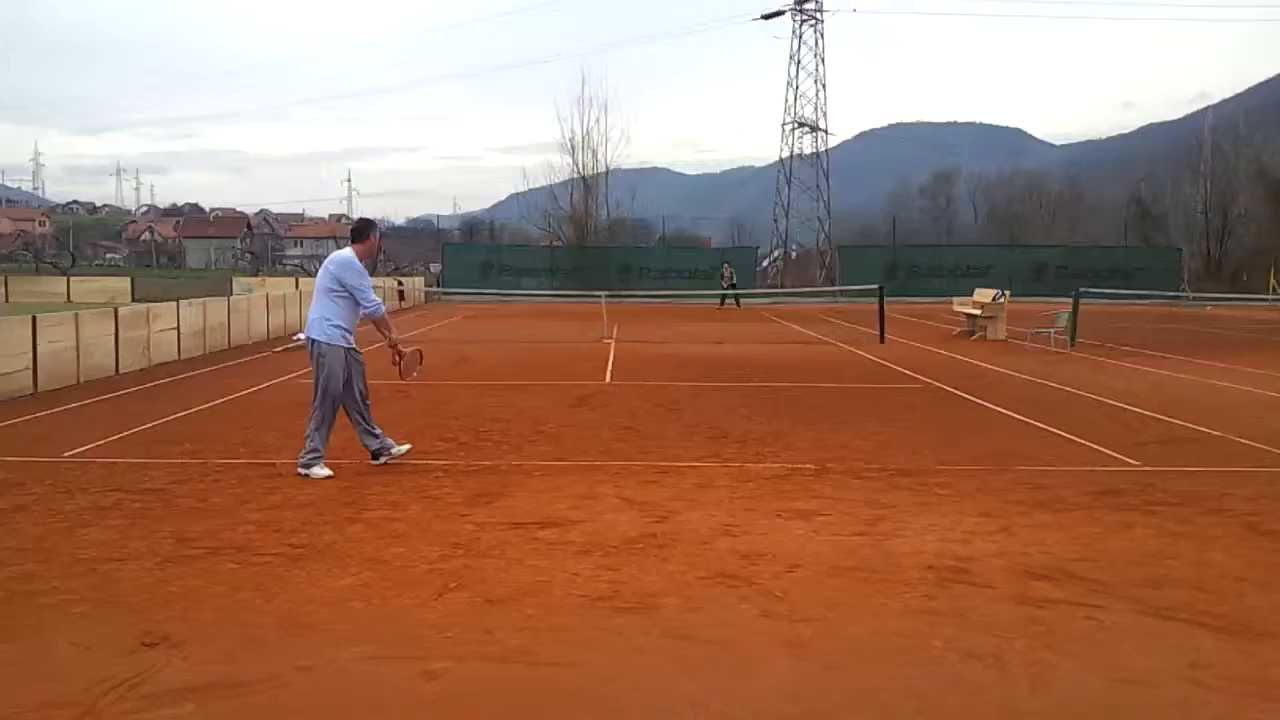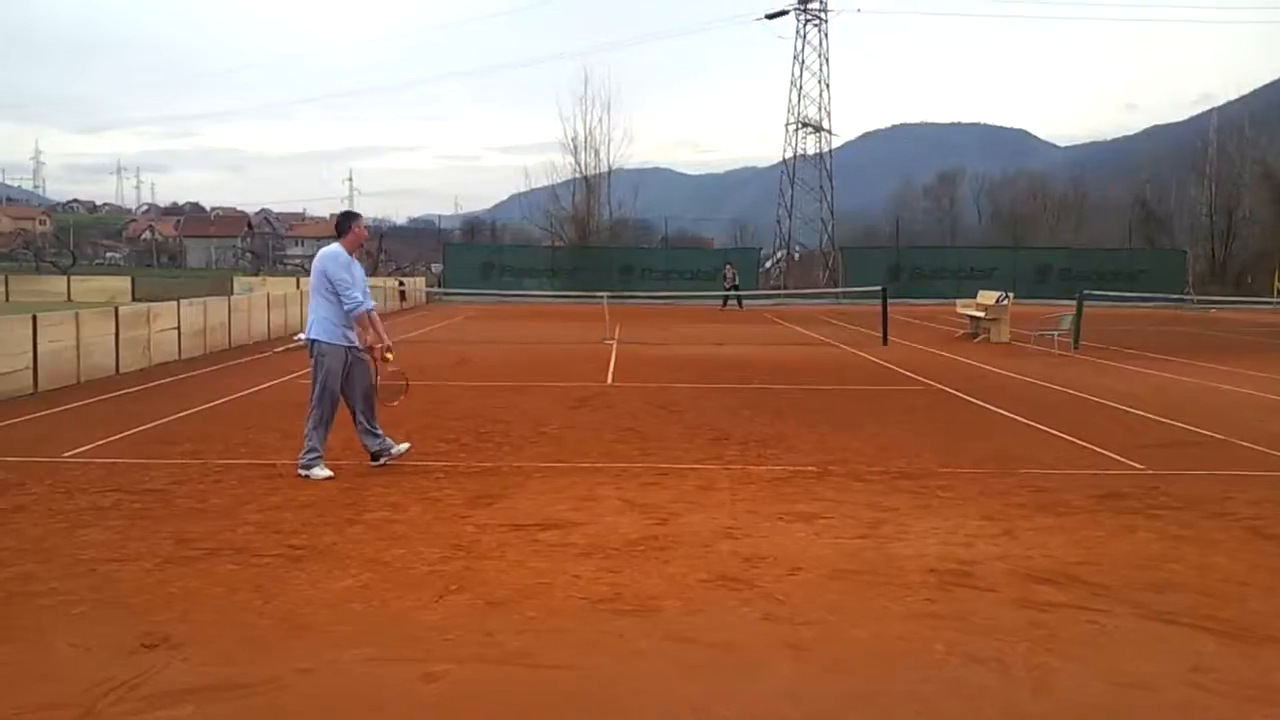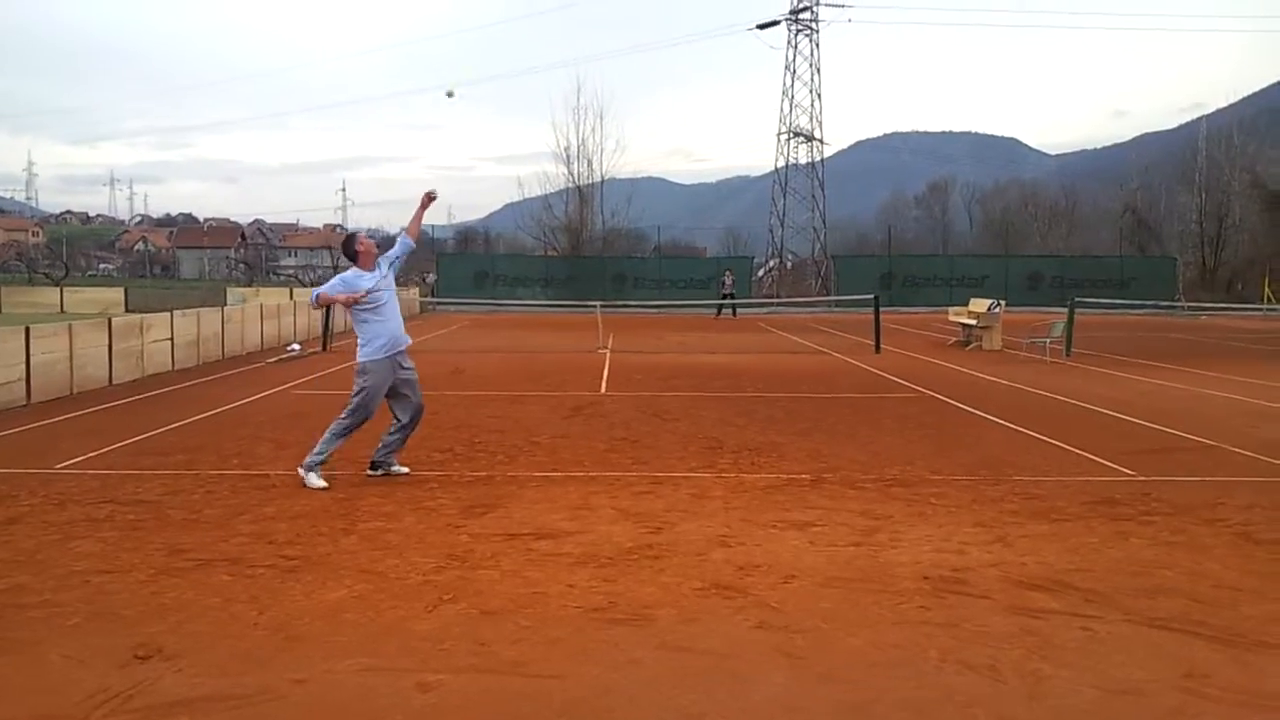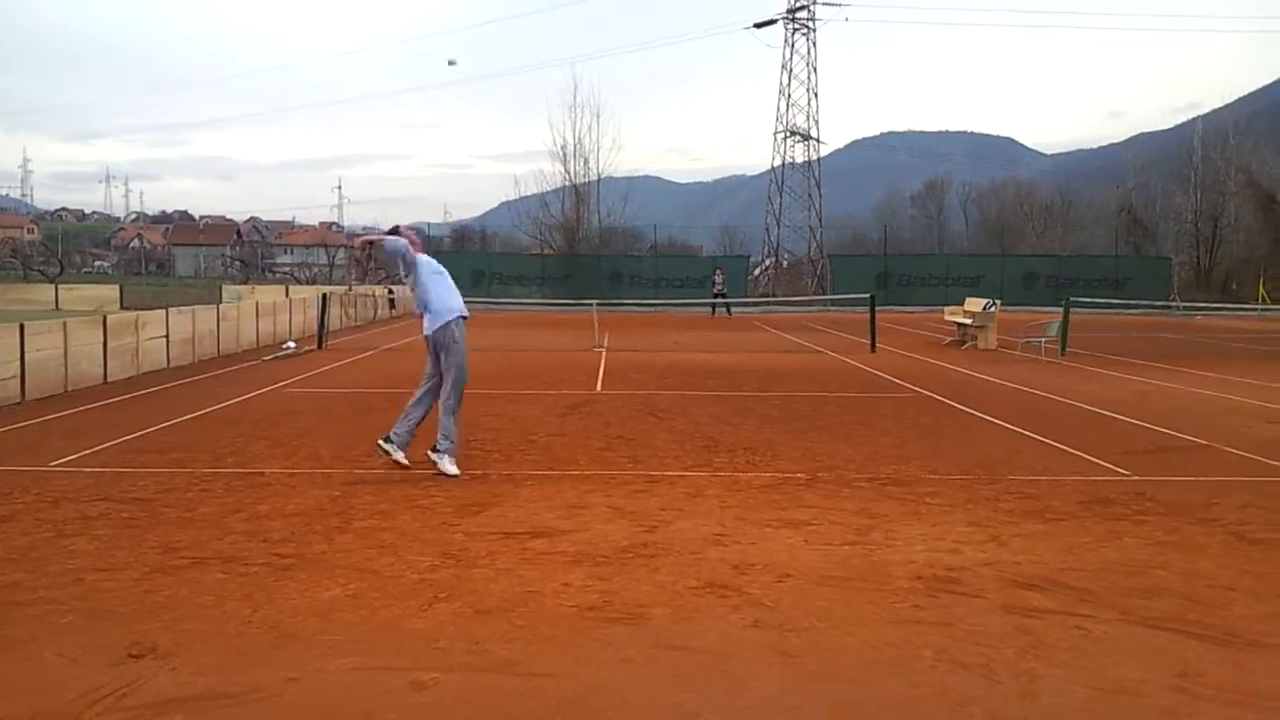
dt=0.5s
person 1, frame 1
left shoulder: (355, 264)
right shoulder: (345, 262)
left elbow: (371, 310)
right elbow: (373, 306)
left wrist: (390, 340)
right wrist: (392, 336)
left hip: (344, 341)
right hip: (326, 340)
left knee: (358, 398)
right knee: (328, 399)
left ankle: (379, 448)
right ankle: (310, 460)
person 1, frame 2
left shoulder: (354, 264)
right shoulder: (332, 255)
left elbow: (367, 304)
right elbow: (352, 302)
left wrist: (382, 337)
right wrist: (368, 335)
left hip: (349, 342)
right hip: (327, 341)
left knee: (363, 395)
right knee: (325, 400)
left ankle: (379, 448)
right ankle: (309, 461)
person 1, frame 3
left shoulder: (386, 265)
right shoulder: (348, 280)
left elbow: (407, 239)
right elbow: (316, 298)
left wrist: (422, 208)
right wrist: (339, 298)
left hip: (399, 355)
right hip: (374, 360)
left knee: (413, 410)
right knee: (356, 415)
left ankle: (382, 461)
right ankle: (312, 465)
person 1, frame 4
left shoulder: (423, 263)
right shoulder: (412, 260)
right elbow: (394, 242)
left hip: (438, 328)
right hip: (448, 325)
left knee: (429, 392)
right knee: (452, 392)
left ankle: (395, 440)
right ankle: (444, 452)
